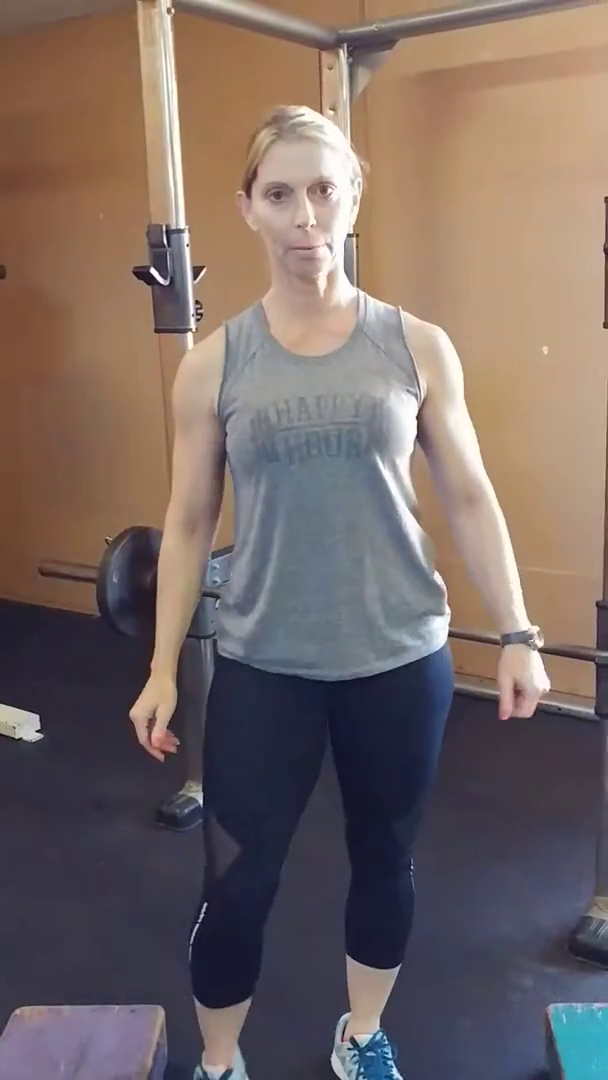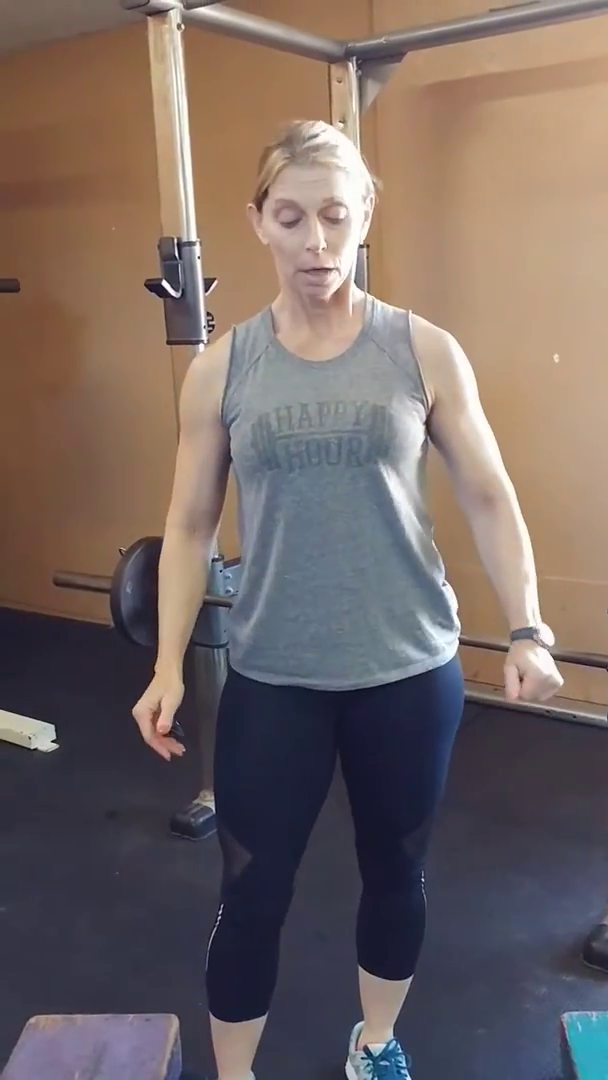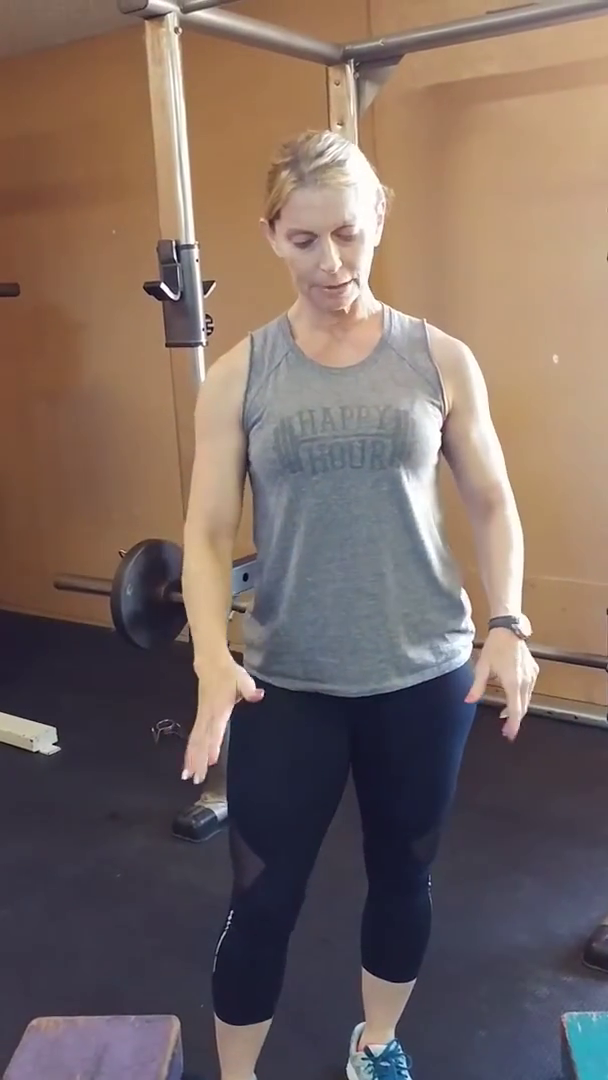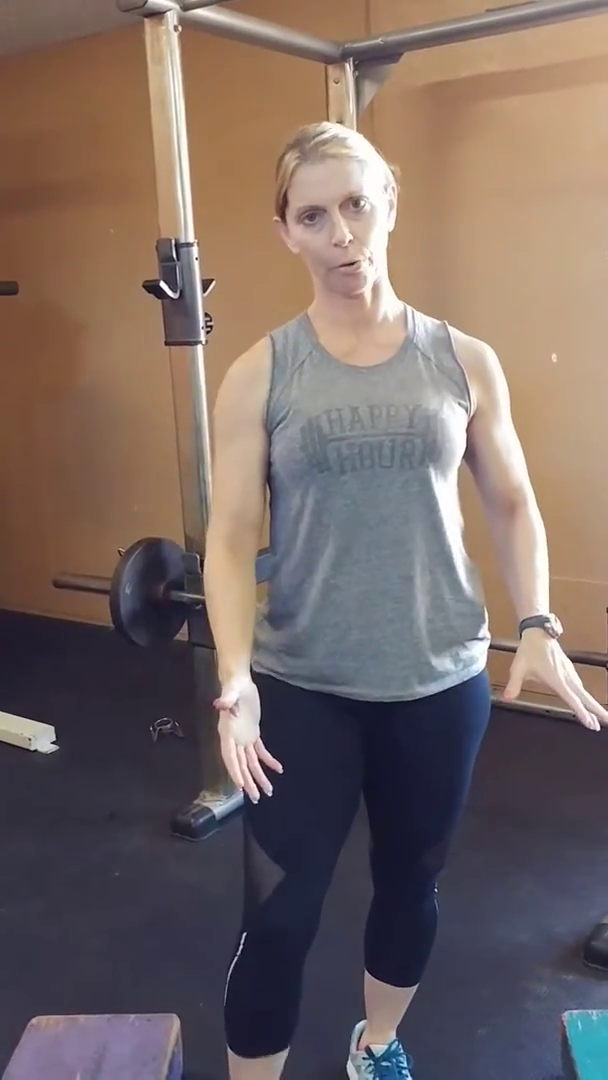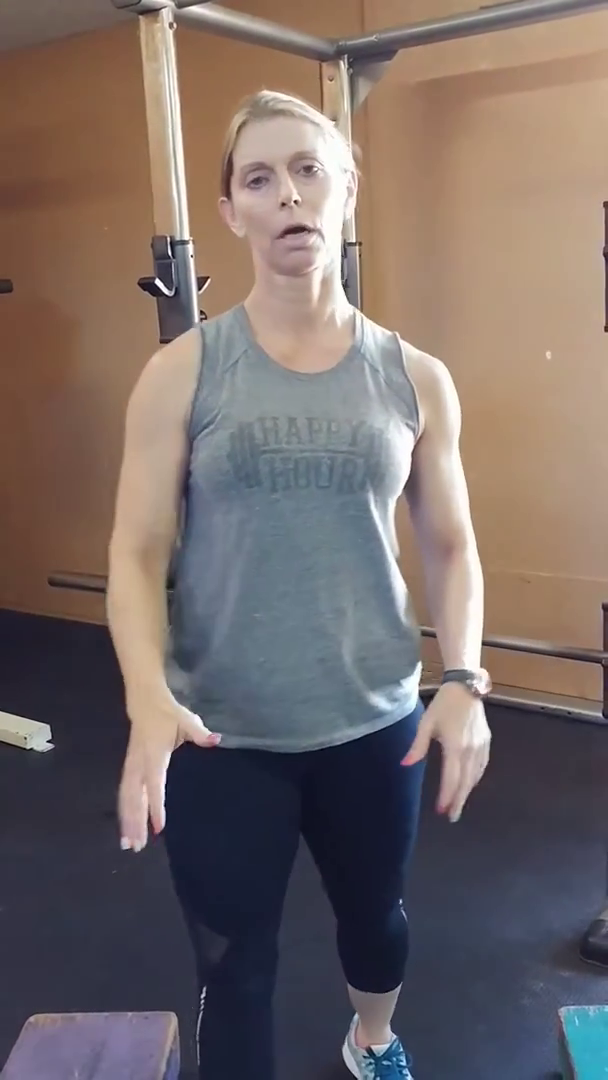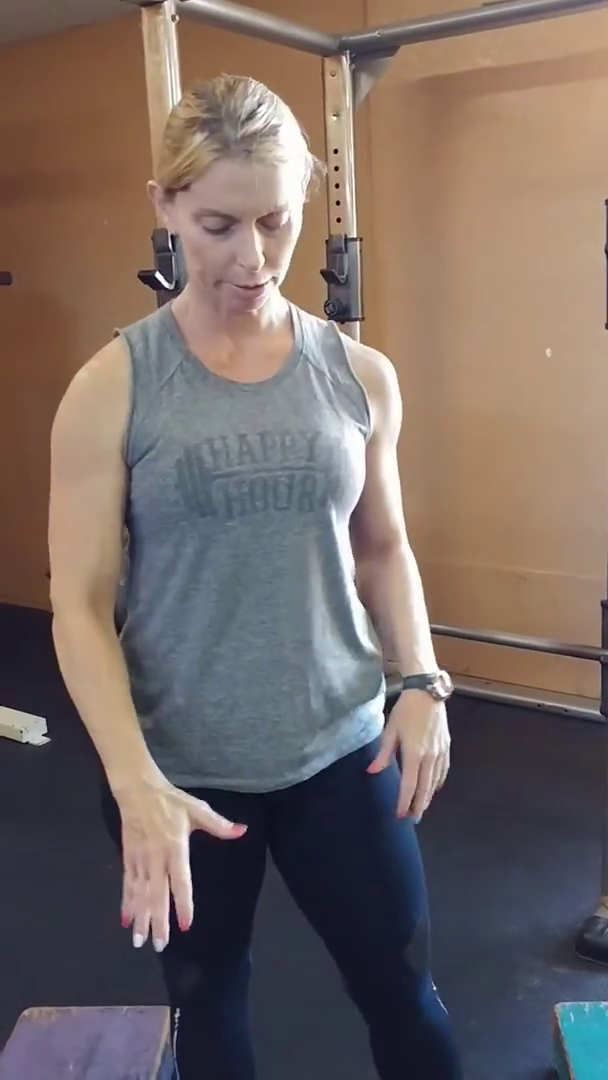
dt=0.7s
person 1, frame 1
left shoulder: (417, 347)
right shoulder: (214, 363)
left elbow: (469, 499)
right elbow: (188, 523)
left wrist: (516, 633)
right wrist: (162, 667)
left hip: (401, 660)
right hip: (263, 667)
left knee: (384, 861)
right knee: (234, 888)
person 1, frame 2
left shoulder: (425, 350)
right shoulder: (222, 367)
left elbow: (490, 499)
right elbow: (189, 524)
left wrist: (526, 628)
right wrist: (168, 665)
left hip: (409, 671)
right hip: (271, 679)
left knee: (395, 871)
right knee: (252, 893)
person 1, frame 3
left shoulder: (441, 360)
right shoulder: (240, 374)
left elbow: (492, 507)
right elbow: (207, 533)
left wrist: (506, 624)
right wrist: (213, 657)
left hip: (425, 676)
right hip: (288, 682)
left knee: (403, 875)
right knee: (262, 900)
person 1, frame 4
left shoulder: (464, 361)
right shoulder: (260, 374)
left elbow: (512, 506)
right elbow: (231, 540)
right wrist: (234, 677)
left hip: (441, 680)
right hip: (301, 687)
left knee: (410, 885)
right knee: (278, 918)
person 1, frame 5
left shoulder: (415, 379)
right shoulder: (183, 372)
left elbow: (449, 546)
right elbow: (135, 555)
left wrist: (462, 679)
right wrist: (148, 700)
left hip: (375, 720)
right hip: (221, 735)
left knee: (375, 913)
right knee: (235, 972)
person 1, frame 6
left shoulder: (359, 374)
right shoulder: (111, 388)
right elbow: (79, 604)
left wrist: (419, 682)
right wrist: (139, 785)
left hip: (338, 750)
right hip: (181, 773)
left knee: (404, 996)
